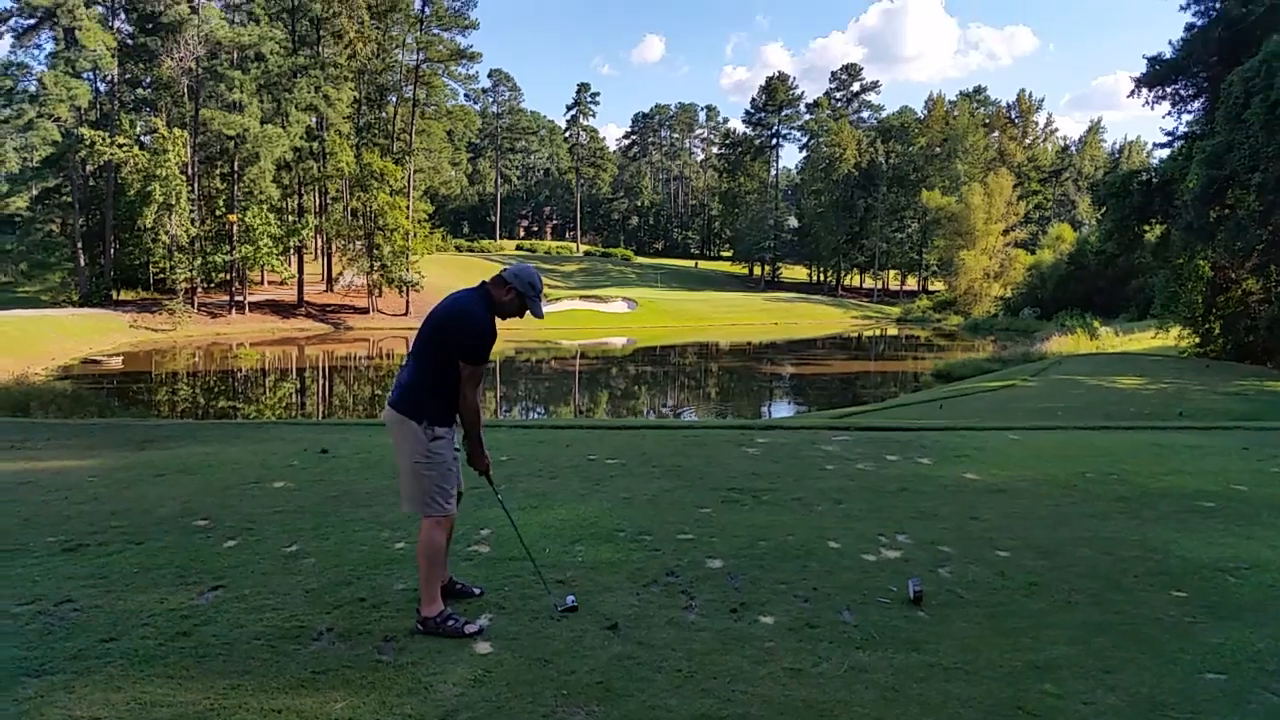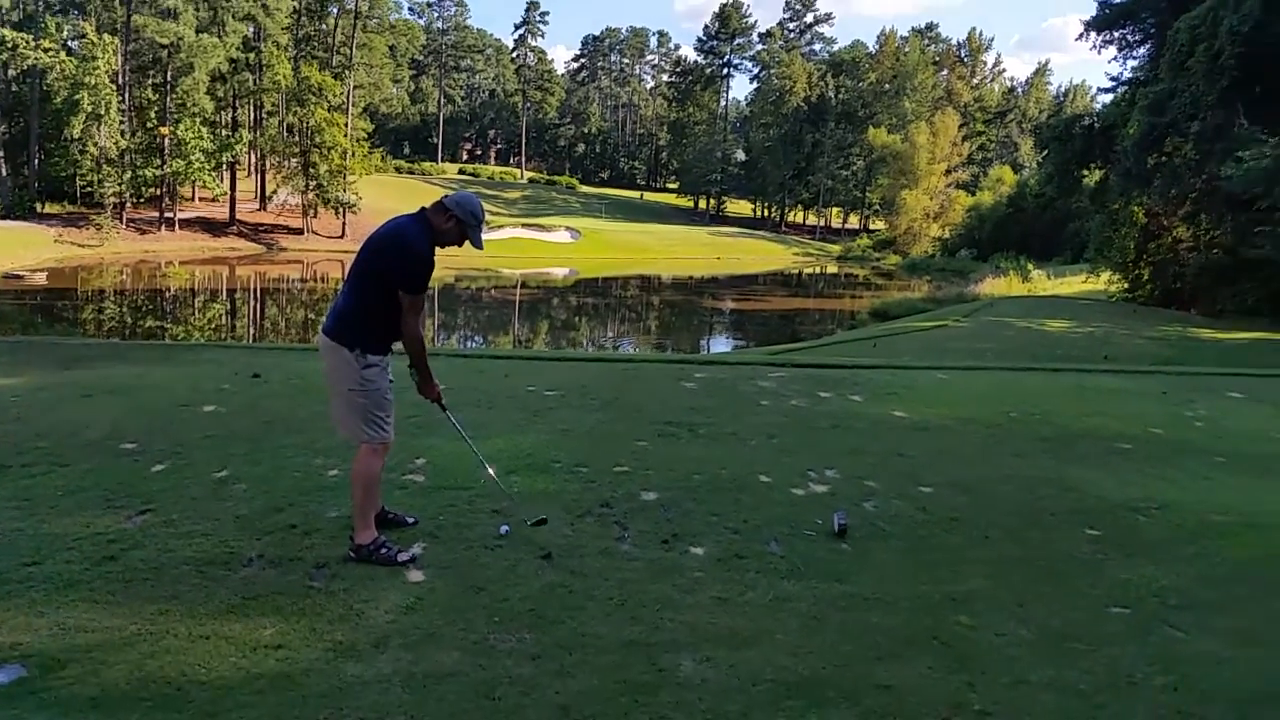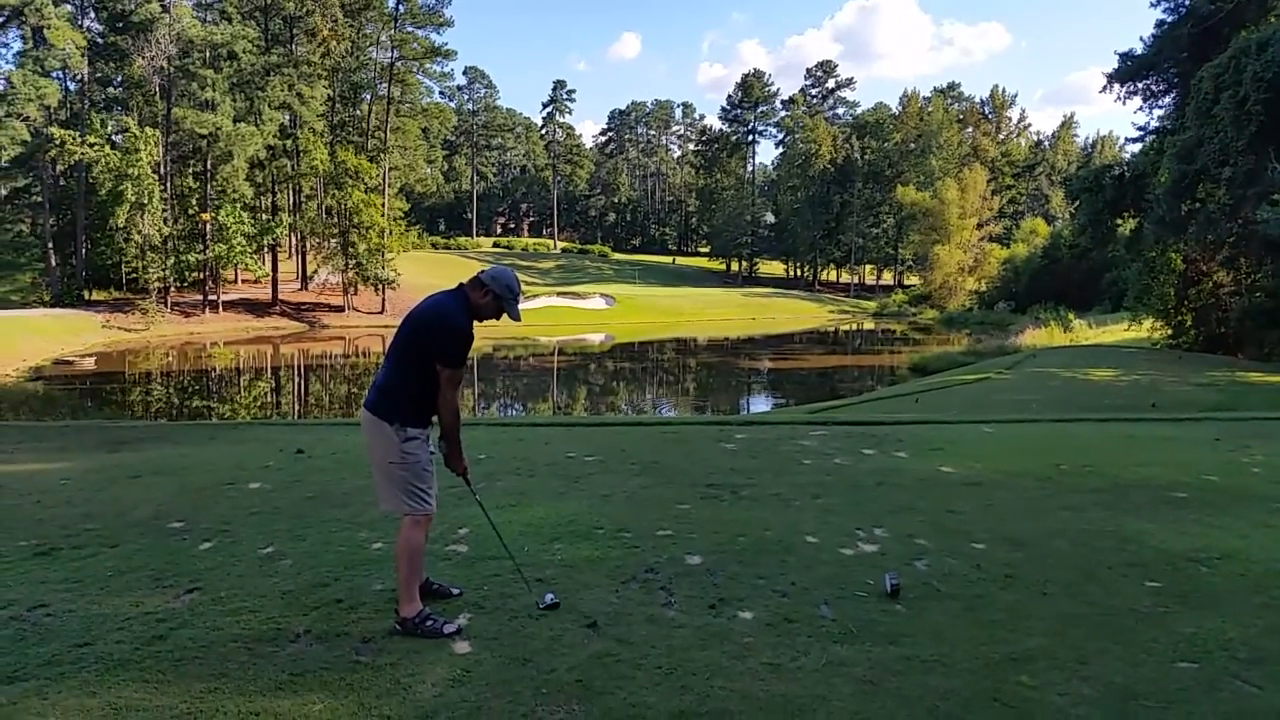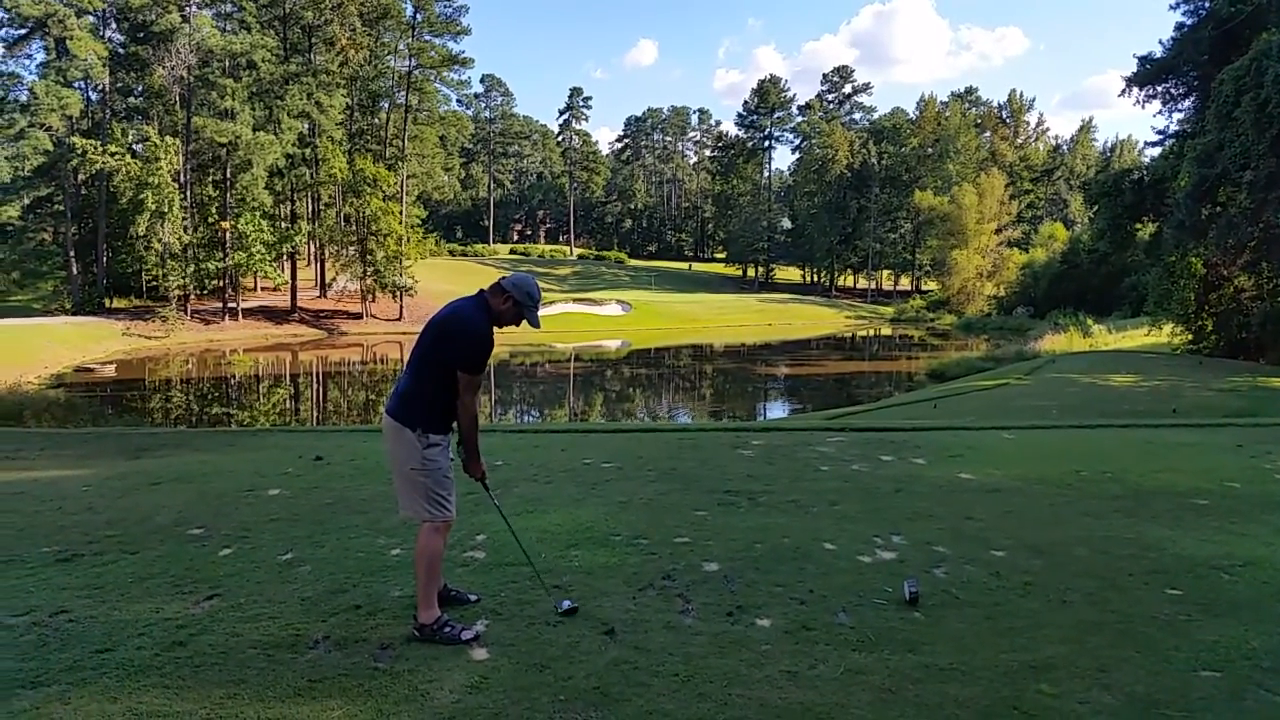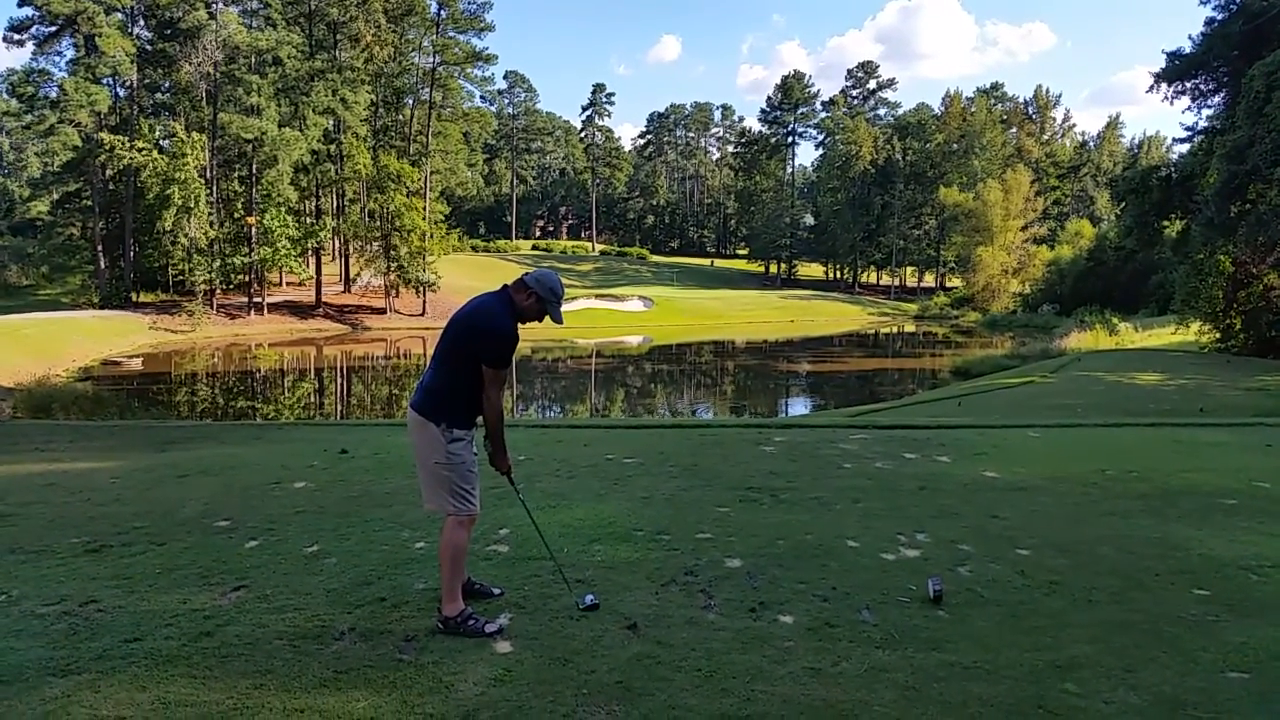
dt=1s
person 1, frame 1
left shoulder: (471, 304)
right shoulder: (476, 320)
left elbow: (470, 383)
right elbow: (468, 390)
left wrist: (473, 440)
right wrist: (477, 448)
left hip: (423, 413)
right hip: (420, 419)
left knee: (447, 501)
right knee: (437, 513)
left ankle: (440, 580)
right ankle: (431, 611)
person 1, frame 2
left shoulder: (409, 230)
right shoulder: (415, 246)
left elbow: (407, 312)
right elbow: (410, 319)
left wrist: (417, 369)
right wrist: (425, 377)
left hip: (356, 340)
right hip: (355, 347)
left knee: (376, 435)
right knee: (374, 440)
left ankle: (372, 510)
right ankle: (364, 539)
person 1, frame 3
left shoulder: (447, 305)
right shoulder: (454, 322)
right elbow: (447, 395)
left wrist: (447, 444)
right wrist: (455, 452)
left hip: (398, 415)
right hip: (396, 421)
left knee: (420, 507)
right knee: (418, 513)
left ankle: (416, 581)
right ankle: (410, 611)
person 1, frame 4
left shoulder: (467, 311)
right shoulder: (475, 328)
right elbow: (466, 400)
left wrist: (465, 447)
right wrist: (473, 457)
left hip: (417, 420)
right hip: (418, 427)
left knee: (437, 514)
right knee: (436, 519)
left ankle: (435, 587)
right ankle: (427, 617)
person 1, frame 5
left shoulder: (490, 306)
right shoulder: (499, 324)
right elbow: (491, 395)
left wrist: (491, 443)
right wrist: (499, 451)
left hip: (441, 414)
right hip: (442, 422)
left knee: (461, 508)
right knee: (461, 514)
left ankle: (459, 581)
right ankle: (451, 611)
